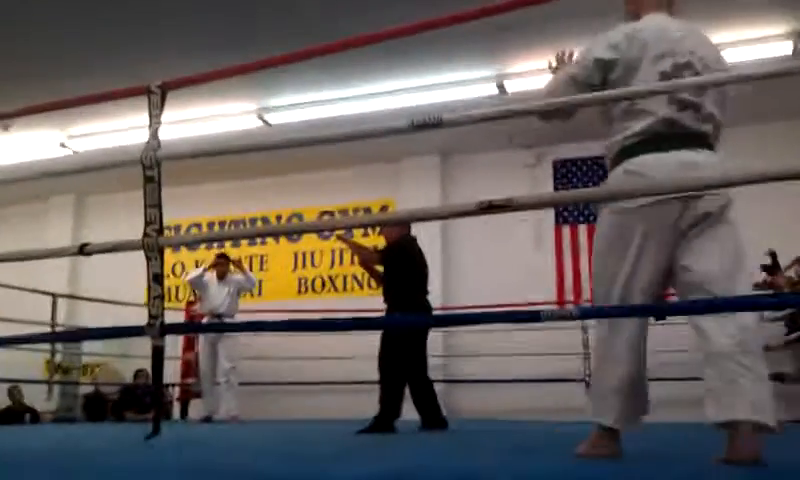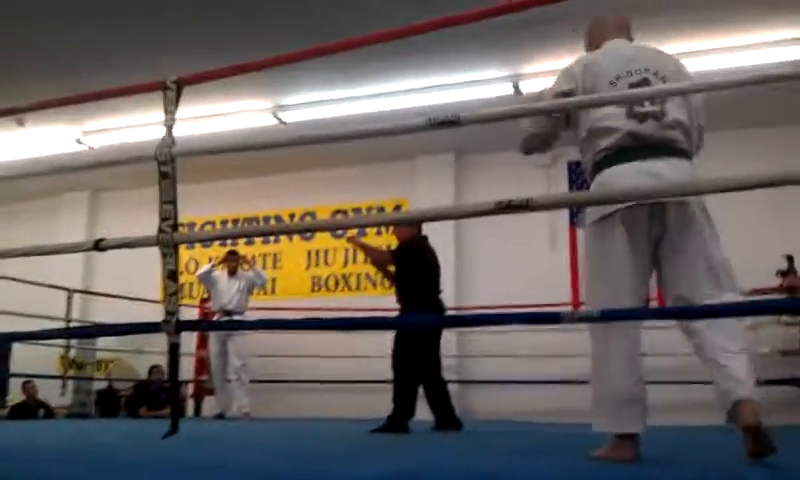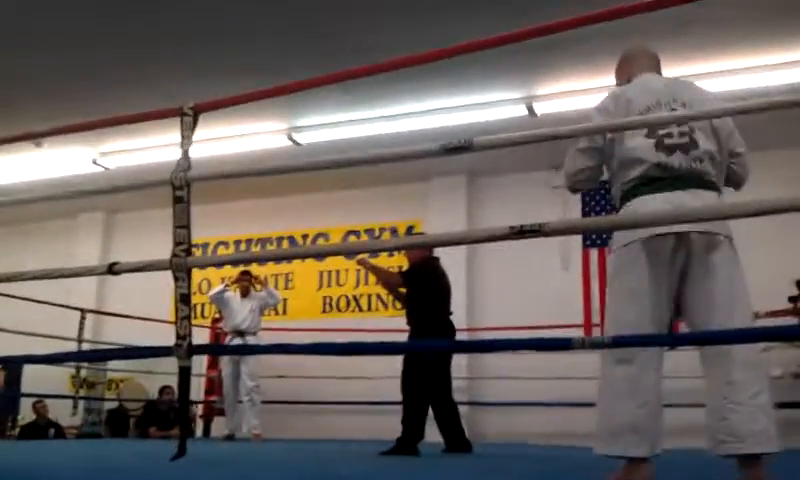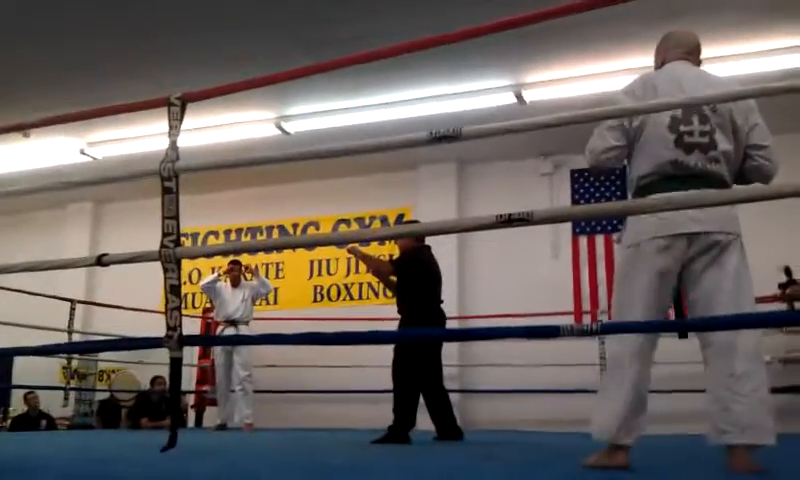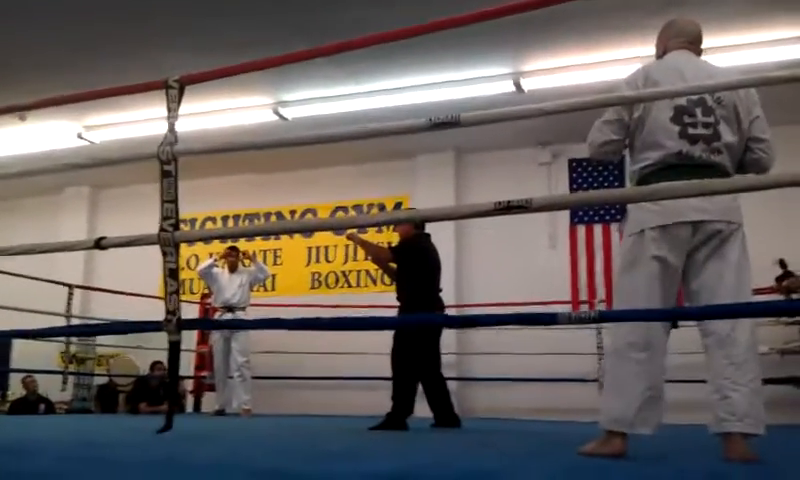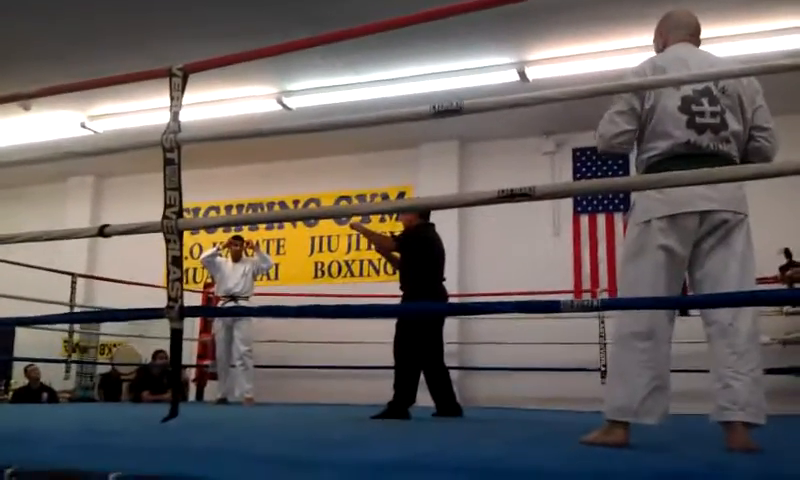
dt=0.4s
person 1, frame 1
left shoulder: (621, 39)
right shoulder: (709, 47)
left elbow: (555, 104)
left wrist: (562, 74)
left hip: (644, 176)
right hip: (703, 171)
left knee: (621, 306)
right knee: (723, 300)
left ankle: (608, 431)
right ankle: (743, 429)
person 1, frame 2
left shoulder: (584, 69)
right shoulder: (672, 64)
left elbow: (533, 137)
right elbow: (696, 135)
left wrist: (550, 105)
left hip: (618, 186)
right hip: (678, 179)
left knee: (615, 312)
right knee: (708, 297)
left ankle: (624, 435)
right ankle: (744, 402)
person 1, frame 3
left shoulder: (614, 102)
right shoulder: (704, 98)
left elbow: (577, 176)
right elbow: (739, 171)
left wrist: (615, 165)
left hip: (645, 218)
right hip: (704, 215)
left knee: (632, 340)
right knee: (729, 335)
person 1, frame 4
left shoulder: (640, 88)
right shoulder: (733, 93)
left elbow: (601, 155)
right elbow: (764, 166)
left hip: (656, 218)
right hip: (715, 217)
left knee: (631, 334)
right knee: (732, 330)
left ankle: (616, 442)
right ankle: (741, 446)
person 1, frame 5
left shoulder: (641, 79)
right shoulder: (736, 85)
left elbow: (601, 146)
right elbow: (761, 158)
left hip: (659, 206)
right hip: (718, 207)
left knee: (638, 321)
right knee: (729, 320)
left ankle: (616, 433)
right ankle: (736, 435)
person 1, frame 6
left shoulder: (647, 71)
right shoulder: (739, 76)
left elbow: (611, 139)
right elbow: (764, 146)
left hip: (666, 197)
right hip: (724, 197)
left knee: (643, 310)
right knee: (732, 310)
left ankle: (619, 423)
right ankle: (738, 425)
person 2, frame 1
left shoulder: (403, 247)
right shoulder: (406, 251)
left elbow: (373, 257)
right elbow: (392, 282)
left wrist: (347, 241)
right wrist: (370, 269)
left hip: (405, 317)
right hip: (412, 317)
left knee: (392, 367)
right knee: (415, 370)
left ankle: (385, 420)
right ankle: (433, 418)
person 2, frame 2
left shoulder: (414, 247)
right shoulder: (418, 250)
left elbow: (386, 257)
right elbow: (406, 281)
left wrist: (358, 243)
right wrist: (383, 270)
left hip: (419, 316)
right hip: (426, 316)
left knee: (406, 367)
right knee: (427, 370)
left ankle: (398, 420)
right ankle: (447, 419)
person 2, frame 3
left shoulder: (425, 268)
right shoulder: (431, 271)
left elbow: (396, 279)
right elbow: (416, 303)
left wrist: (368, 265)
right wrist: (393, 291)
left hip: (429, 338)
right hip: (436, 338)
left knee: (416, 389)
right knee: (438, 392)
left ankle: (408, 443)
right ankle: (457, 442)
person 2, frame 4
left shoulder: (415, 257)
right shoulder: (423, 258)
left elbow: (386, 267)
right elbow: (407, 290)
left wrist: (358, 253)
right wrist: (383, 278)
left hip: (419, 325)
right hip: (428, 325)
left knee: (406, 377)
right knee: (430, 380)
left ankle: (400, 430)
right ankle: (448, 429)
person 2, frame 5
left shoulder: (415, 245)
right shoulder: (423, 247)
left elbow: (385, 254)
right elbow: (407, 277)
left wrist: (358, 240)
right wrist: (383, 266)
left hip: (417, 313)
right hip: (427, 313)
left knee: (405, 364)
right knee: (427, 367)
left ankle: (398, 417)
right ankle: (446, 417)
person 2, frame 6
left shoulder: (418, 234)
right shoulder: (428, 236)
left elbow: (388, 243)
right elbow: (410, 266)
left wrist: (361, 229)
right wrist: (386, 255)
left hip: (420, 302)
right hip: (431, 302)
left knee: (407, 353)
right knee: (430, 356)
left ankle: (399, 406)
right ankle: (448, 406)
person 3, frame 1
left shoulder: (235, 280)
right shoulder: (206, 280)
left elbow: (252, 284)
right elbow: (190, 279)
left wrist: (241, 269)
right wrist: (207, 268)
right hip: (208, 325)
left knee: (227, 369)
right knee: (206, 371)
left ankle: (231, 412)
right ankle: (210, 411)
person 3, frame 2
left shoulder: (246, 277)
right shoulder: (216, 277)
left elbow: (263, 280)
right elbow: (200, 275)
left wrist: (250, 265)
right wrist: (216, 263)
right hip: (218, 322)
left knee: (238, 366)
right knee: (218, 368)
left ankle: (243, 408)
right ankle: (223, 407)
person 3, frame 3
left shoulder: (259, 298)
right shoulder: (229, 298)
left elbow: (276, 300)
right elbow: (212, 296)
left wrist: (263, 285)
right wrist: (230, 284)
left hip: (249, 343)
right hip: (231, 343)
left knee: (250, 387)
right knee: (229, 388)
left ankle: (254, 429)
right ankle: (232, 428)
person 3, frame 4
left shoulder: (250, 287)
right shoulder: (219, 288)
left elbow: (267, 288)
right elbow: (204, 285)
left wrist: (255, 273)
right wrist: (221, 273)
left hip: (241, 333)
right hip: (223, 333)
left knee: (243, 376)
right knee: (222, 378)
left ankle: (246, 419)
right ankle: (223, 418)
person 3, frame 5
left shoulder: (247, 274)
right shoulder: (217, 274)
left elbow: (265, 274)
right elbow: (201, 270)
left wrist: (252, 259)
right wrist: (217, 258)
left hip: (239, 319)
right hip: (220, 319)
left knee: (241, 363)
right knee: (220, 364)
left ankle: (244, 405)
right ankle: (221, 404)
person 3, frame 6
left shoulder: (251, 263)
right shoulder: (220, 263)
left elbow: (268, 264)
right elbow: (204, 259)
left wrist: (256, 249)
right wrist: (221, 248)
right hip: (223, 308)
left knee: (243, 351)
right knee: (222, 354)
left ankle: (247, 393)
right ankle: (223, 393)
